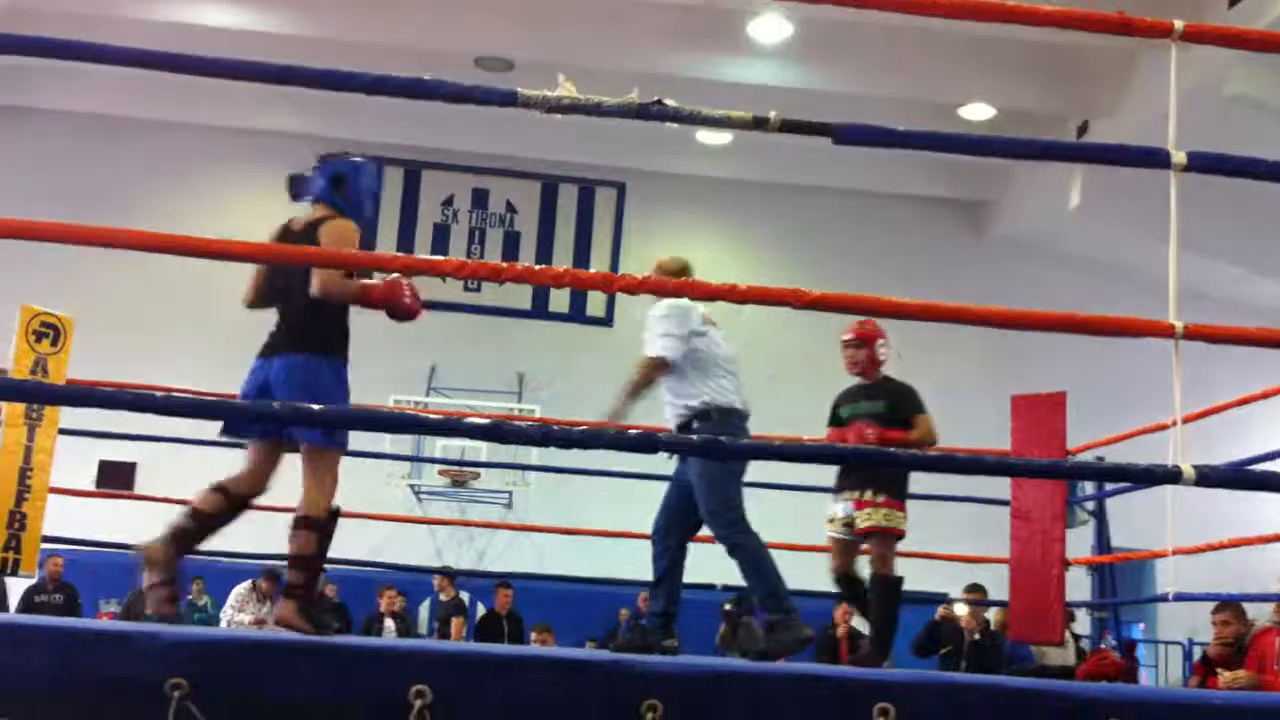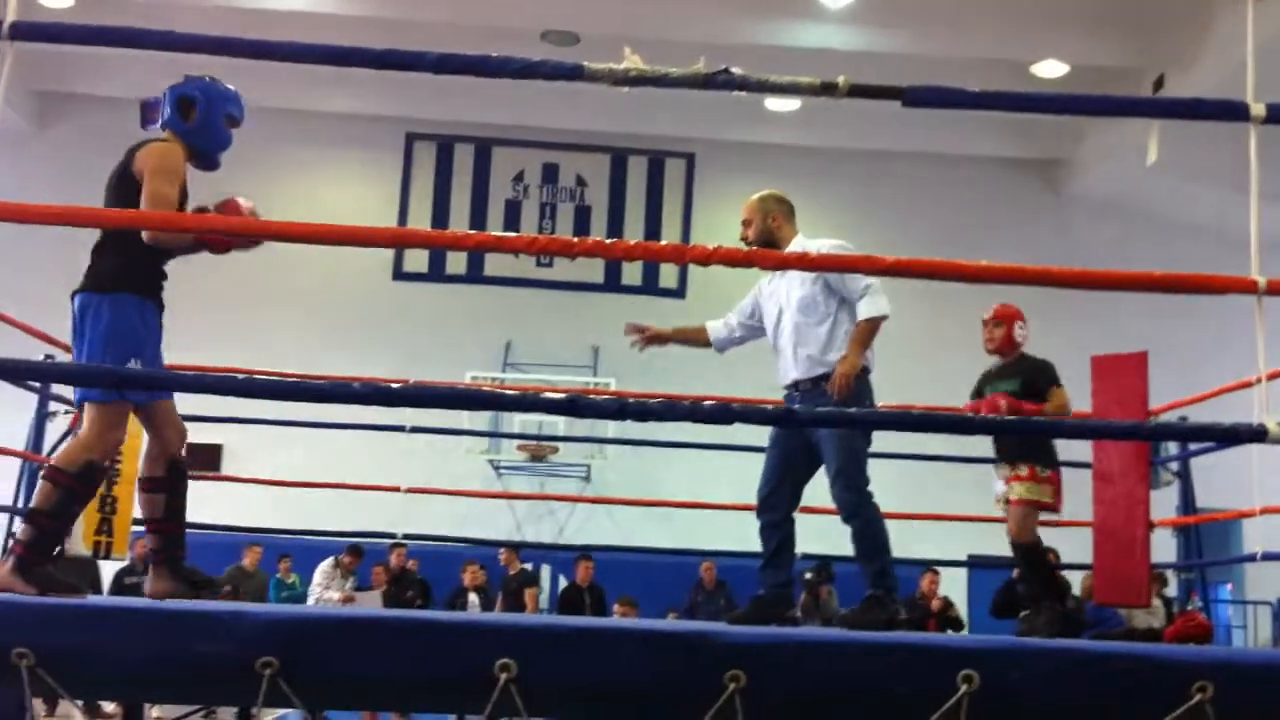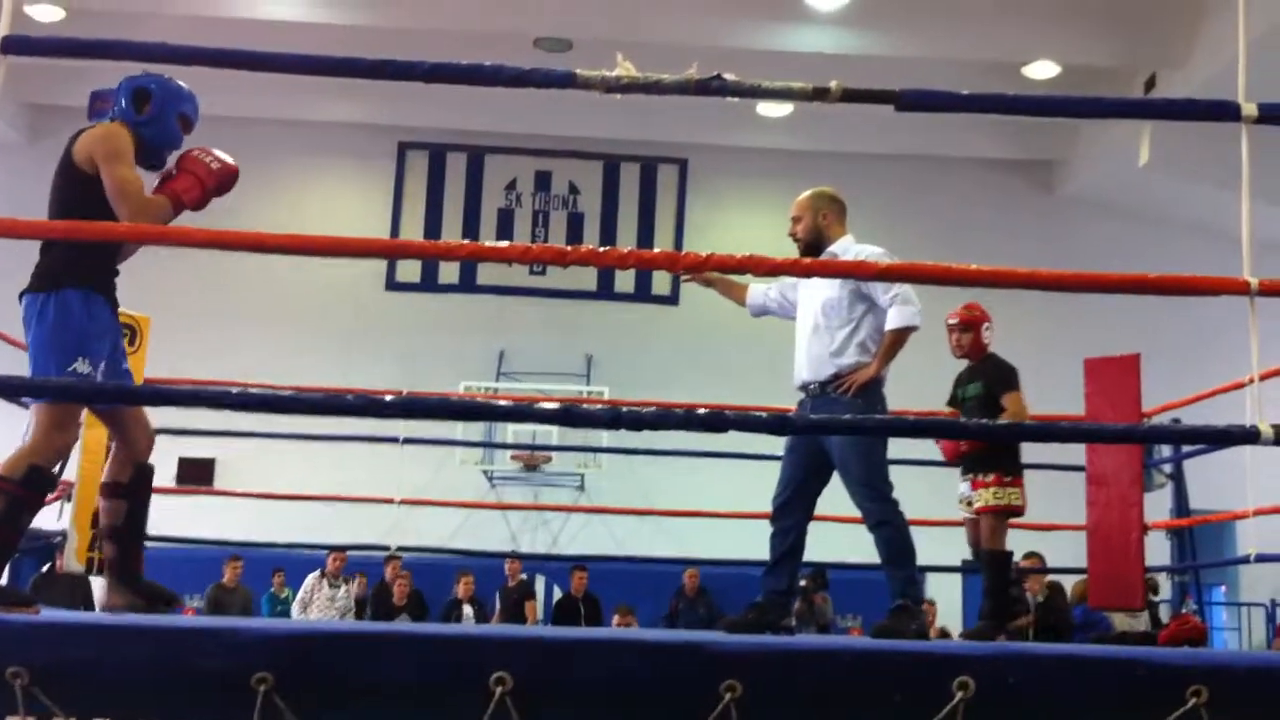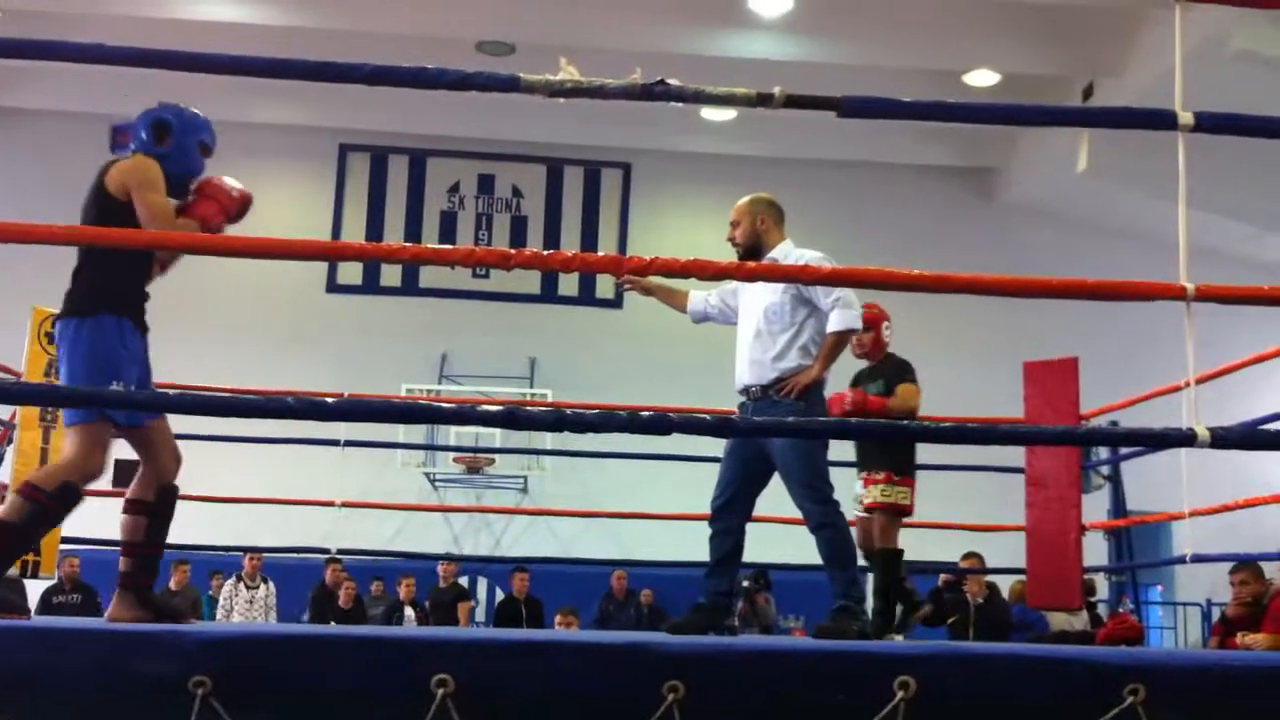
dt=1s
person 1, frame 1
left shoulder: (286, 232)
right shoulder: (341, 230)
left elbow: (253, 297)
right elbow: (324, 286)
right wrist: (380, 294)
left hip: (274, 359)
right hip: (316, 361)
left knee: (254, 473)
right knee: (321, 483)
left ankle: (168, 548)
right ankle: (294, 599)
person 1, frame 2
left shoulder: (146, 161)
right shoulder: (164, 153)
right elbow: (155, 228)
left wrist: (199, 237)
right wrist: (214, 231)
left hip: (128, 305)
right hip: (118, 302)
left knee: (168, 434)
right knee: (103, 433)
left ankle: (167, 570)
person 1, frame 3
left shoulder: (109, 152)
right shoulder: (109, 136)
right elbow: (135, 217)
left wrist: (173, 200)
right wrist: (189, 186)
left hip: (91, 306)
right hip: (68, 299)
left knee: (135, 438)
right knee: (52, 436)
left ankle: (124, 581)
person 1, frame 4
left shoulder: (129, 186)
right shoulder: (139, 167)
left wrist: (196, 223)
right wrist: (211, 211)
left hip: (118, 330)
right hip: (100, 325)
left knee: (162, 460)
right knee: (84, 460)
left ankle: (132, 596)
person 2, frame 1
left shoulder: (668, 308)
right shoulder: (697, 314)
left elbow: (658, 357)
left wrist: (623, 403)
right wrist: (680, 438)
left hip: (710, 430)
right hip: (704, 435)
left knee: (729, 526)
right knee: (668, 534)
left ankle: (786, 622)
right ankle: (658, 631)
person 2, frame 2
left shoulder: (828, 253)
right shoulder: (768, 286)
left elbow: (873, 300)
right elbow: (726, 331)
left wrist: (854, 356)
right wrist: (668, 335)
left hip: (838, 394)
right hip: (798, 400)
left knee: (851, 496)
right knee: (772, 501)
left ankle: (882, 597)
right ankle: (776, 596)
person 2, frame 3
left shoulder: (865, 260)
right shoulder: (808, 279)
left elbow: (906, 310)
right elbow: (760, 298)
left wrist: (875, 366)
right wrist: (711, 279)
left hip: (849, 402)
right hip: (812, 405)
left knee: (876, 505)
right knee: (788, 507)
left ankle: (909, 608)
right ankle: (773, 603)
person 2, frame 4
left shoulder: (804, 264)
right shoulder: (747, 284)
left elbow: (847, 313)
right elbow: (701, 304)
left wrist: (817, 369)
right wrist: (650, 287)
left hip: (791, 405)
right hip: (753, 408)
left knee: (818, 507)
right knee: (726, 509)
left ankle: (850, 608)
right ankle: (715, 605)
person 3, frame 1
left shoulder: (899, 392)
right shoulder: (844, 399)
left elbow: (928, 436)
right elbow: (832, 441)
left wrist: (880, 437)
right wrist: (835, 447)
left hip: (884, 491)
right hip: (848, 490)
left knee: (881, 564)
right knee: (840, 570)
left ankle: (879, 645)
right ankle: (880, 627)
person 3, frame 2
left shoulder: (1037, 369)
right shoulder: (989, 378)
left elbow: (1064, 407)
right elbow: (976, 412)
left wrist: (1018, 409)
right wrist: (974, 416)
left hip: (1034, 463)
right hip: (1008, 466)
left knee: (1021, 535)
right knee: (1017, 537)
left ankle: (1053, 603)
right ankle: (1043, 606)
person 3, frame 3
left shoulder: (1000, 370)
right shoulder: (962, 378)
left elbow: (1017, 414)
left wrist: (970, 437)
left hip: (999, 469)
right hip: (973, 470)
left knee: (992, 542)
right knee: (978, 543)
left ankle: (993, 619)
right ankle: (1007, 611)
person 3, frame 4
left shoulder: (899, 367)
right shoulder: (859, 377)
left elbow: (909, 404)
right elbow: (849, 416)
left wrist: (862, 402)
right wrist: (839, 408)
left hip: (893, 468)
right hip: (868, 469)
left knee: (883, 539)
right knee: (867, 542)
left ankle: (882, 621)
right ankle: (910, 601)
